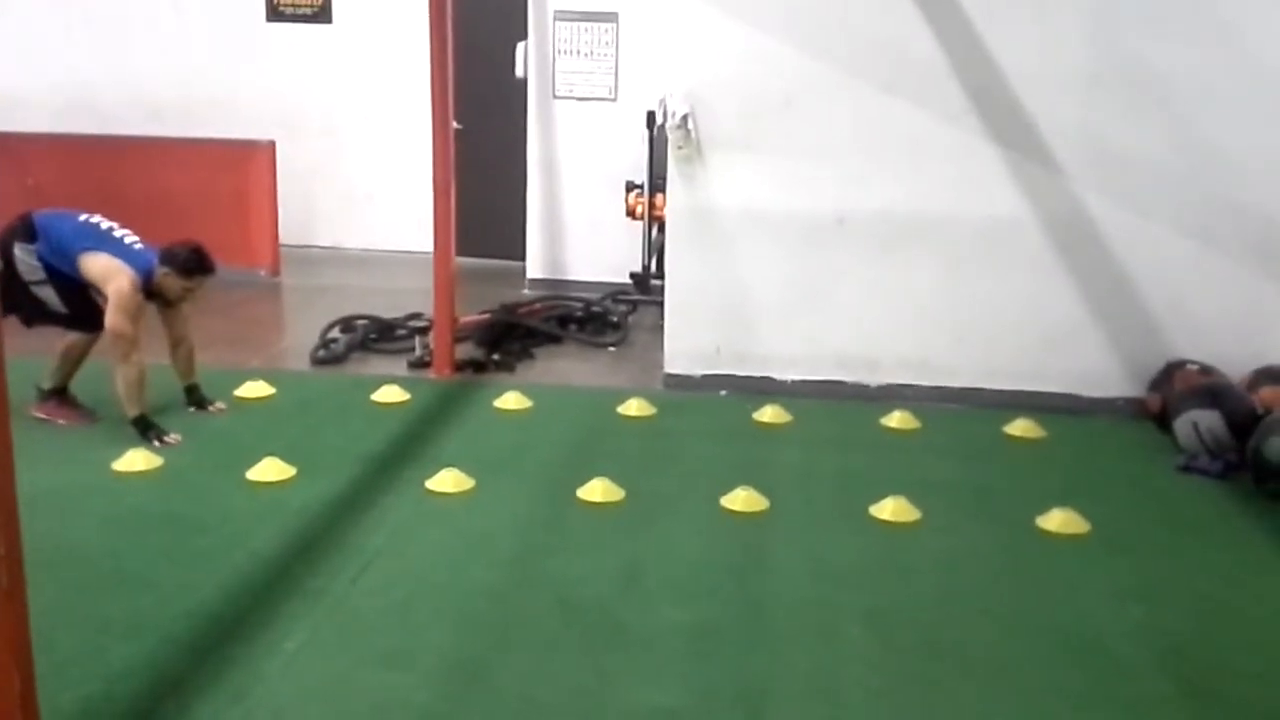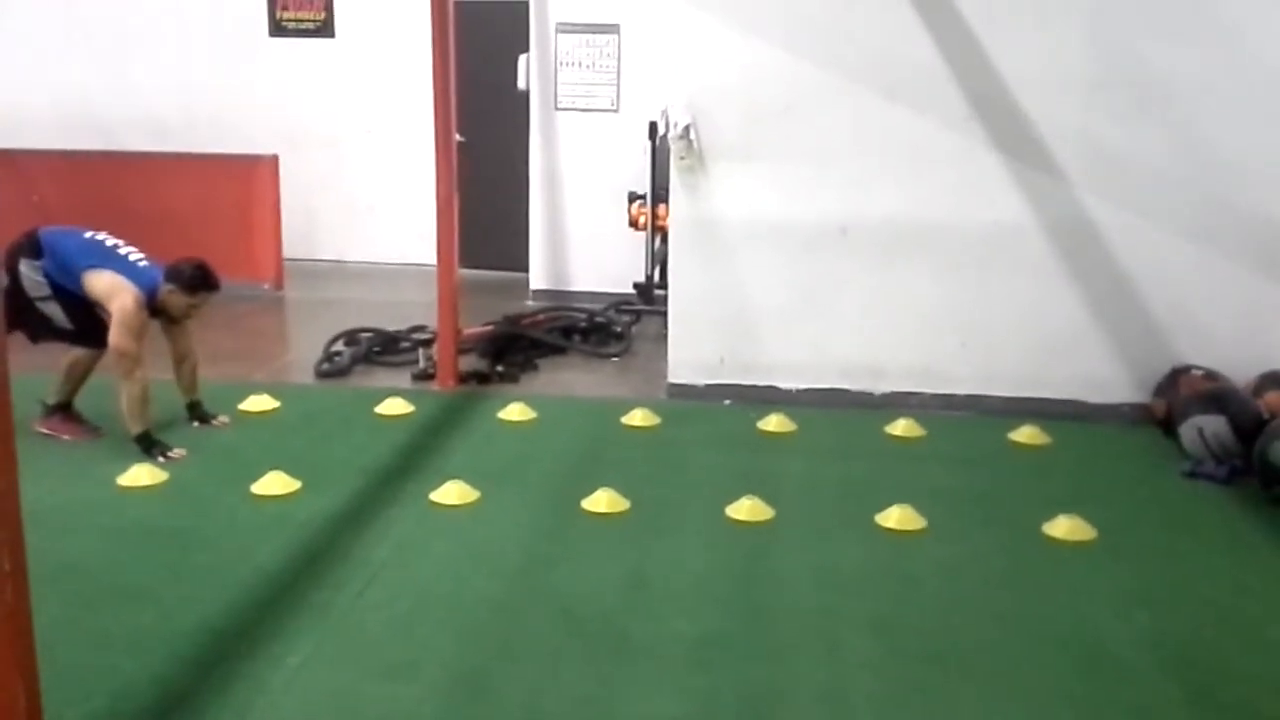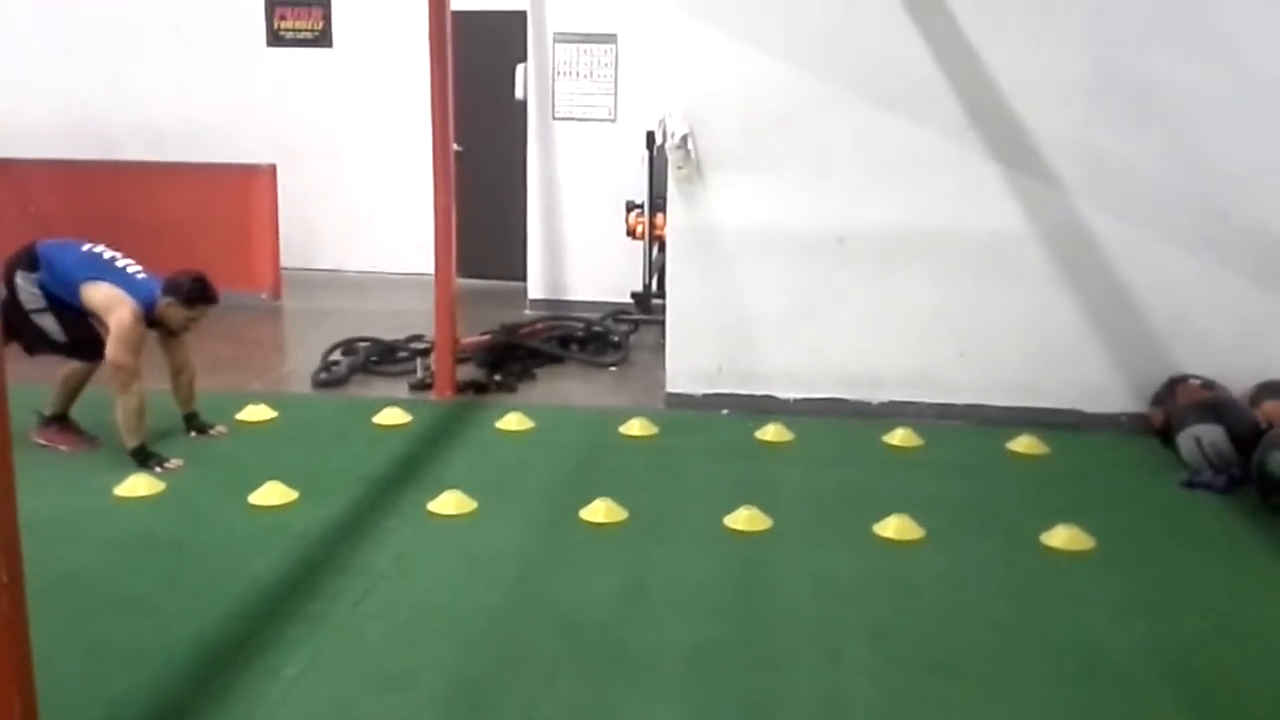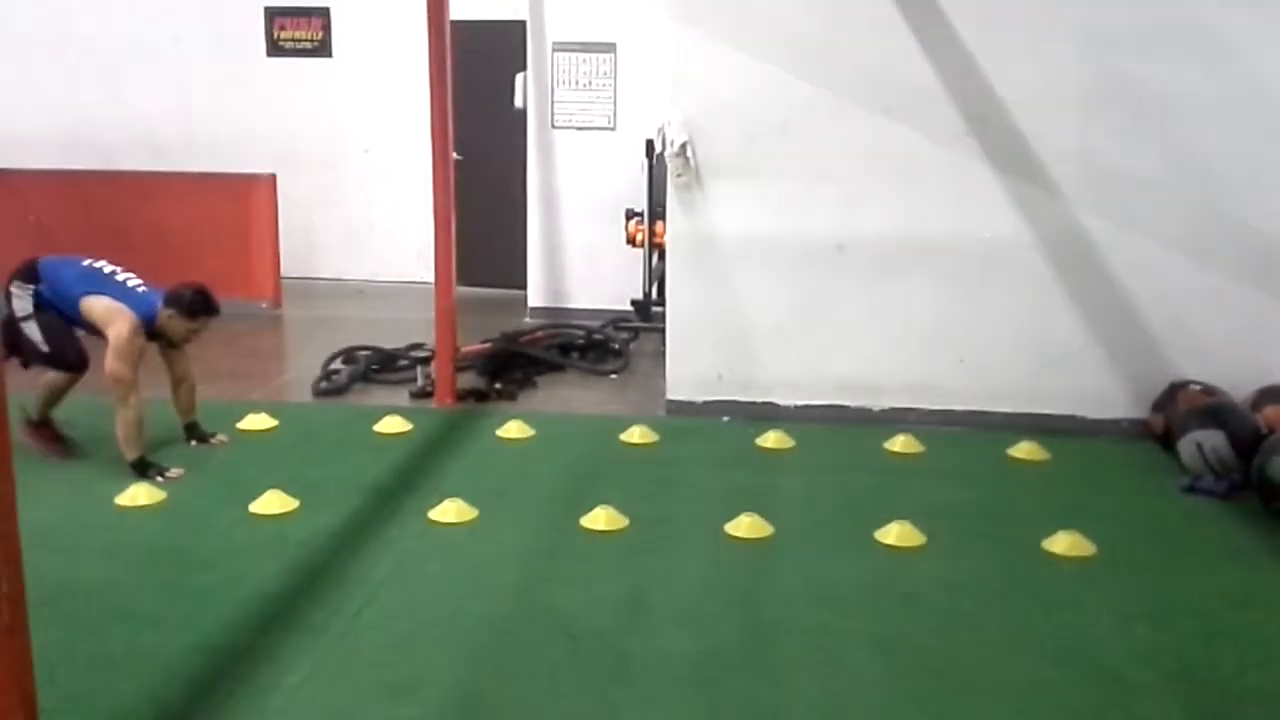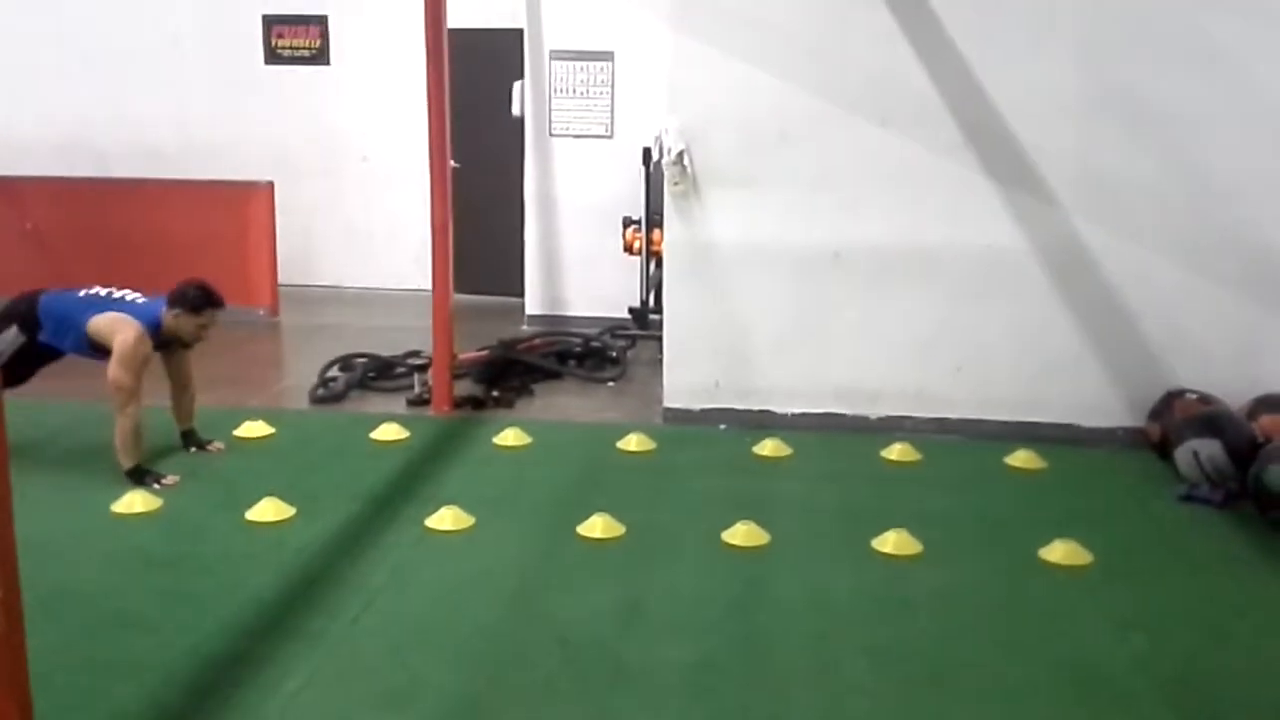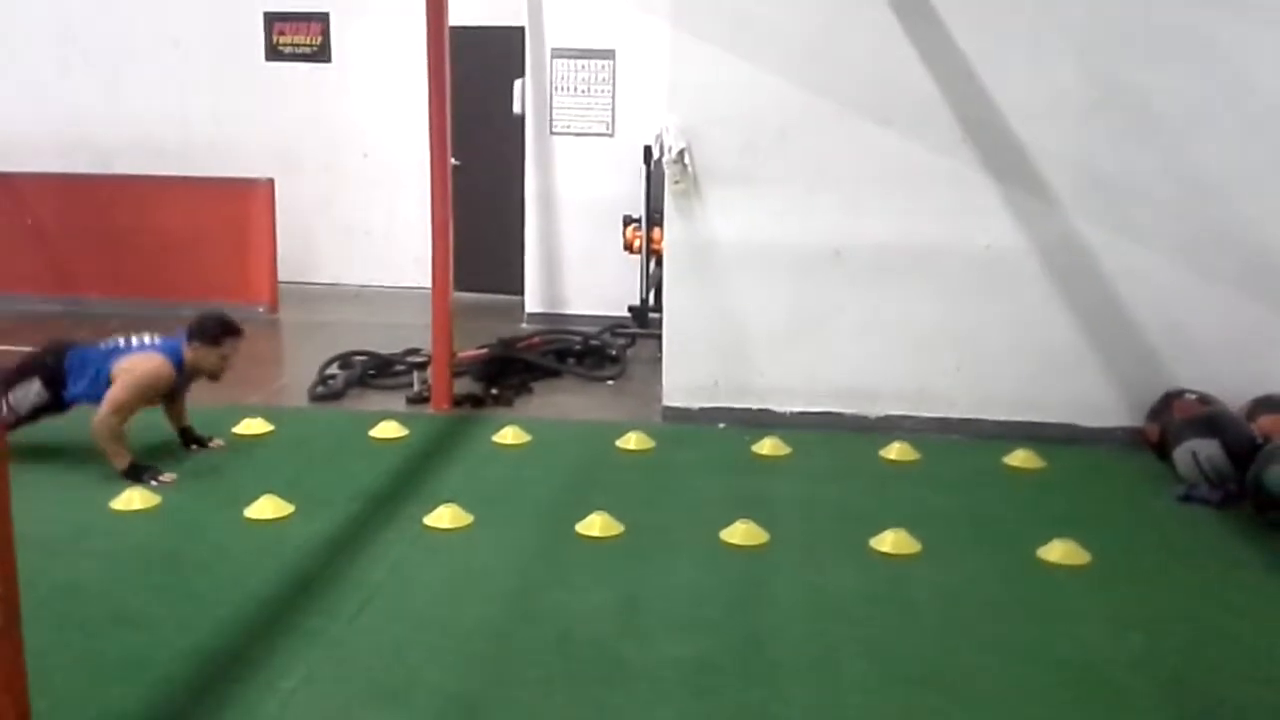
dt=0.3s
person 1, frame 1
left shoulder: (164, 273)
right shoulder: (127, 285)
left elbow: (180, 340)
right elbow: (126, 358)
left wrist: (193, 392)
right wrist: (142, 424)
left hip: (56, 241)
right hip: (26, 242)
right knee: (88, 324)
right ankle: (51, 398)
person 1, frame 2
left shoulder: (169, 290)
right shoulder: (131, 303)
left elbow: (184, 356)
right elbow: (130, 375)
left wrist: (195, 408)
right wrist: (145, 441)
left hip: (61, 255)
right hip: (32, 258)
right knee: (93, 341)
right ankle: (55, 413)
person 1, frame 3
left shoulder: (166, 301)
right shoulder: (129, 316)
left elbow: (182, 368)
right elbow: (127, 388)
left wrist: (192, 418)
right wrist: (140, 453)
left hip: (58, 268)
right hip: (30, 271)
right knee: (88, 351)
right ankle: (51, 423)
person 1, frame 4
left shoulder: (168, 312)
right shoulder: (128, 328)
left elbow: (182, 378)
right elbow: (126, 400)
left wrist: (192, 428)
right wrist: (139, 464)
left hip: (62, 283)
right hip: (31, 285)
right knee: (69, 363)
right ankle: (38, 424)
person 1, frame 5
left shoulder: (171, 321)
right shoulder: (135, 337)
left elbow: (182, 384)
right elbow: (126, 409)
left wrist: (188, 434)
right wrist: (135, 471)
left hip: (61, 316)
right hip: (34, 319)
person 1, frame 6
left shoulder: (190, 355)
right shoulder: (158, 370)
right elbow: (104, 421)
left wrist: (186, 432)
right wrist: (132, 470)
left hip: (75, 368)
right hip: (57, 374)
